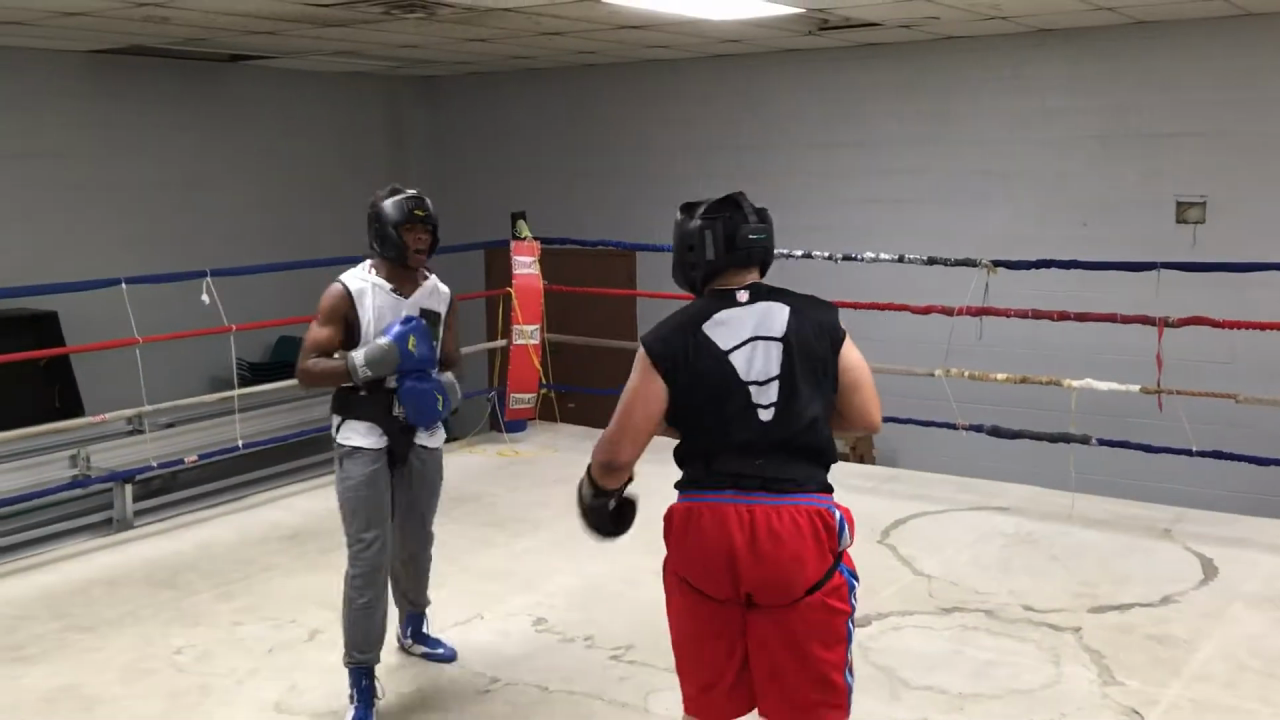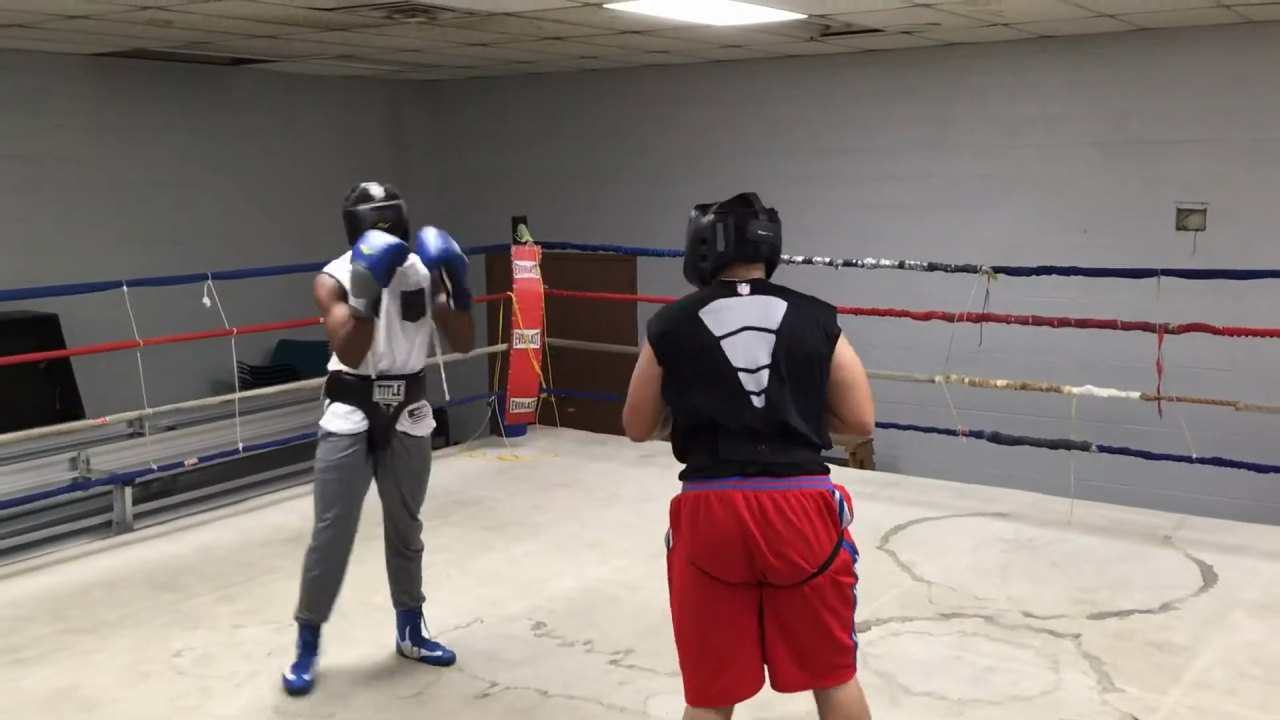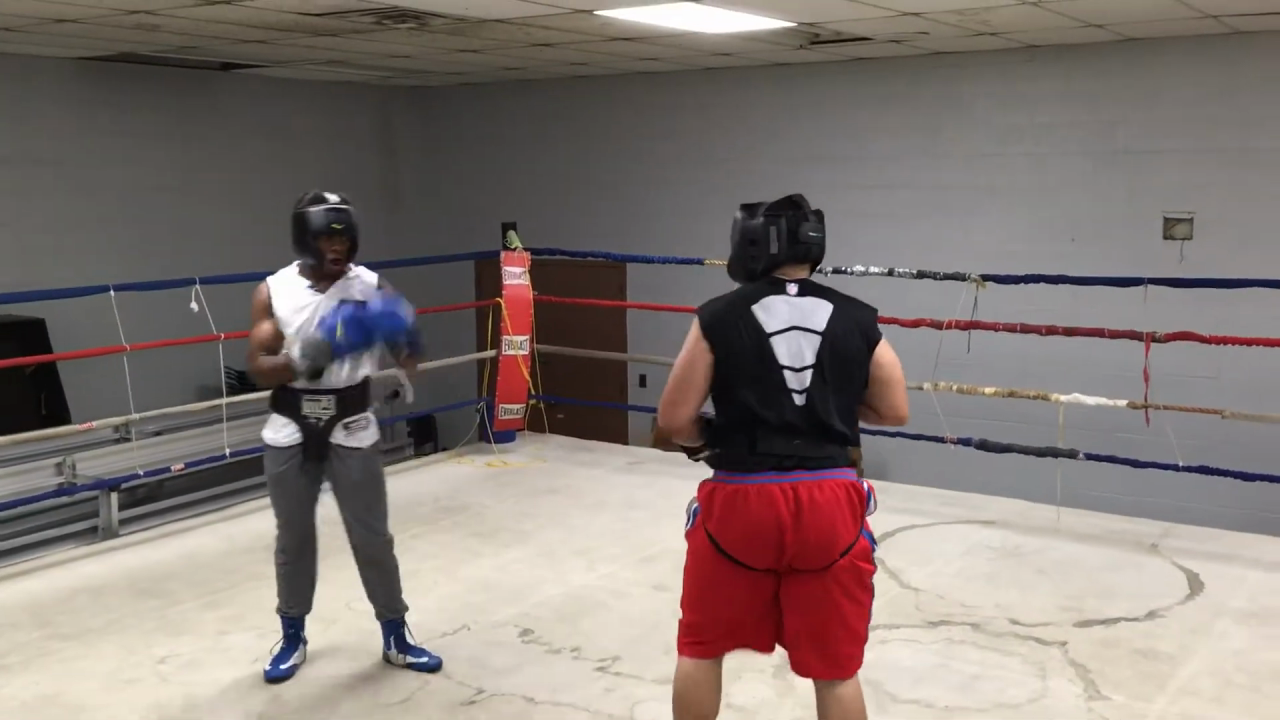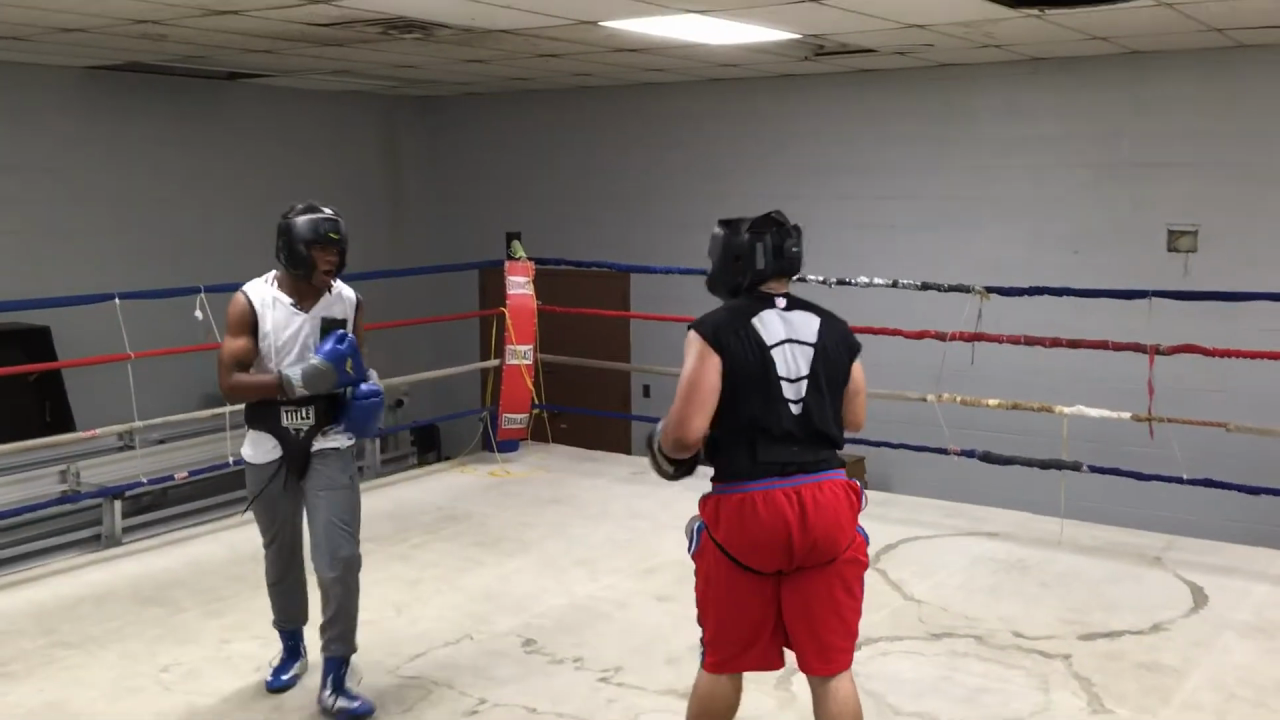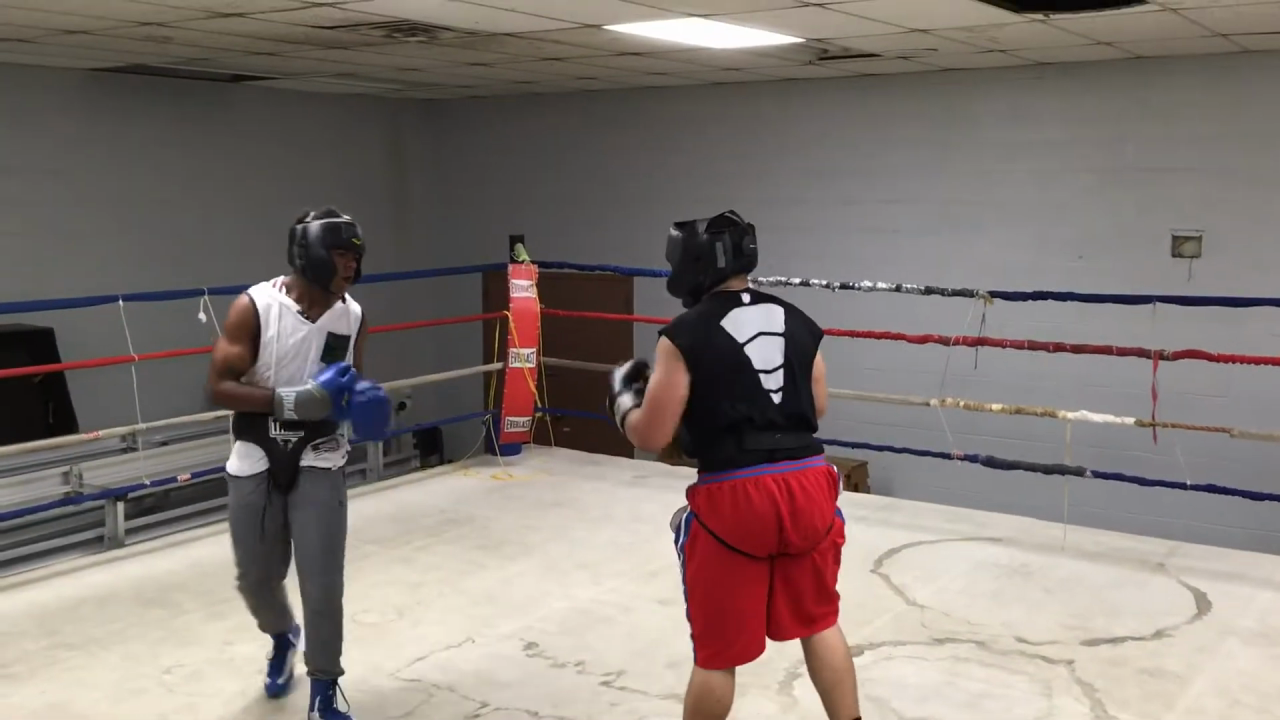
dt=0.3s
person 1, frame 1
left shoulder: (670, 341)
right shoulder: (817, 320)
left elbow: (616, 454)
right elbow: (865, 418)
left wrist: (598, 485)
left hip: (705, 529)
right hip: (801, 528)
person 1, frame 2
left shoulder: (671, 326)
right shoulder: (816, 319)
left elbow: (638, 428)
right elbow: (859, 420)
left hip: (711, 515)
right hip: (803, 509)
right knee: (833, 673)
person 1, frame 3
left shoulder: (719, 317)
right shoulder: (856, 320)
left elbow: (673, 418)
right elbow: (893, 411)
left wrist: (703, 442)
left hip: (741, 502)
right hip: (829, 503)
left knee: (701, 648)
right knee: (836, 670)
person 1, frame 4
left shoulder: (715, 331)
right shoulder: (834, 331)
left elbow: (686, 432)
right elbow: (853, 420)
left wrist: (671, 455)
left hip: (745, 510)
right hip: (826, 505)
left knee: (724, 662)
right knee: (831, 667)
person 1, frame 5
left shoulder: (686, 336)
right shoulder: (796, 321)
left elbow: (650, 437)
left wrist: (624, 399)
left hip: (732, 499)
right hip: (807, 486)
left knee: (716, 653)
right knee: (818, 624)
person 2, frame 1
left shoulder: (440, 295)
right shoulder: (347, 292)
right elbow: (307, 374)
left wrist: (445, 385)
right wrist: (368, 360)
left hip: (422, 432)
right hip: (362, 434)
left knee: (416, 540)
right knee: (366, 554)
left ankle: (412, 627)
person 2, frame 2
left shoulder: (422, 272)
right shoulder: (333, 280)
left elbow: (462, 343)
right elbow: (350, 352)
left wrist: (458, 289)
right wrist: (366, 292)
left hip: (409, 418)
right hip: (349, 418)
left knee: (405, 528)
right knee: (331, 533)
left ankle: (410, 631)
right ankle: (307, 643)
person 2, frame 3
left shoulder: (371, 287)
right shoulder: (273, 291)
left elbow: (405, 359)
right elbow: (259, 367)
left wrist: (407, 339)
right wrist: (308, 356)
left hip: (351, 428)
right hip: (289, 431)
left knee: (371, 537)
right knee: (293, 538)
left ankle: (396, 636)
right ankle: (292, 637)
person 2, frame 4
left shoulder: (348, 300)
right shoulder: (251, 302)
right elbow: (231, 383)
left wrist: (365, 385)
right wrist: (301, 377)
left hip: (329, 440)
right hip: (269, 445)
left knee: (339, 559)
right knee: (281, 553)
right ankle: (292, 648)
person 2, frame 5
left shoulder: (353, 316)
right shoulder: (253, 306)
right elbow: (219, 388)
left wrist: (367, 404)
right wrist: (293, 400)
left hip: (318, 460)
right hip: (253, 459)
left knee: (323, 582)
right knee: (256, 577)
right ankle: (283, 640)
